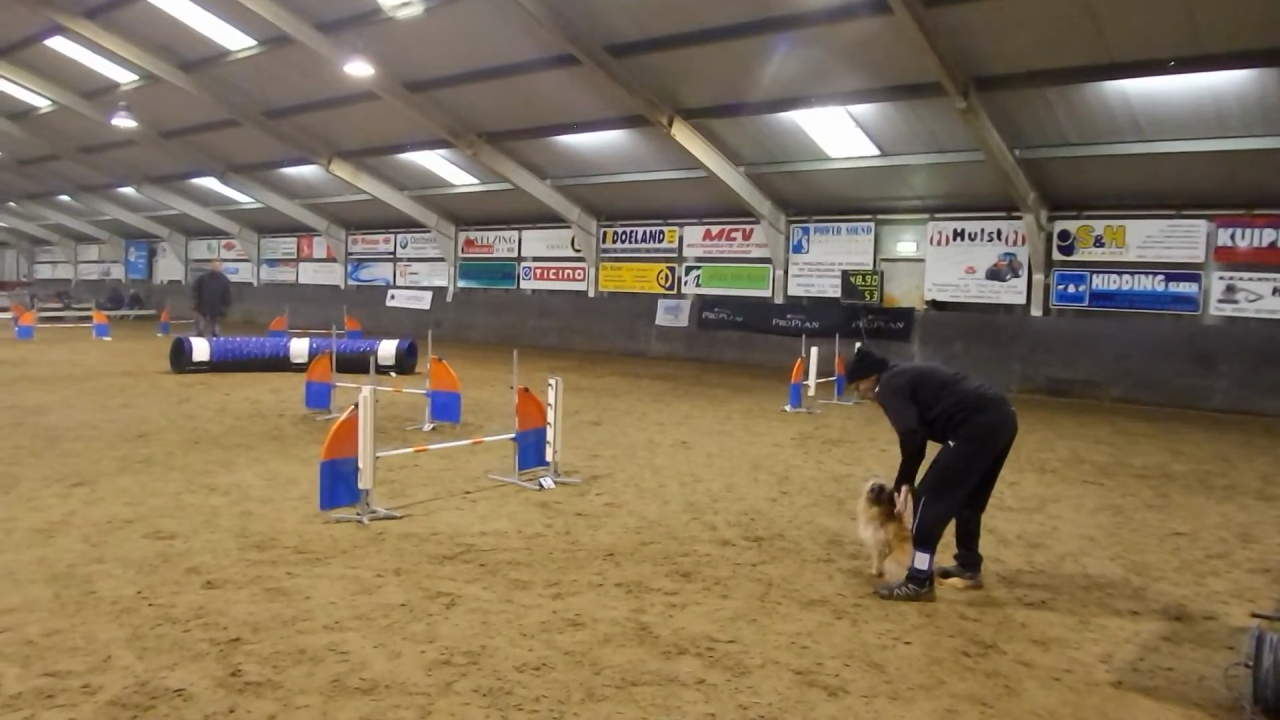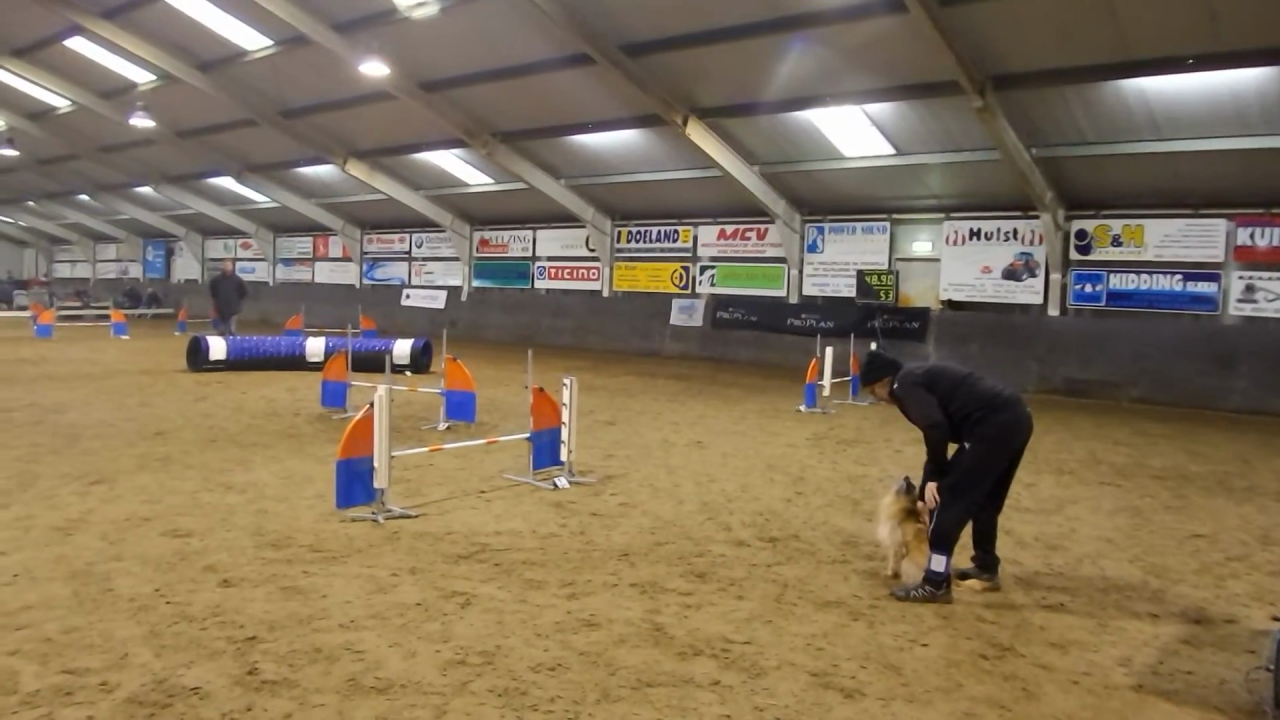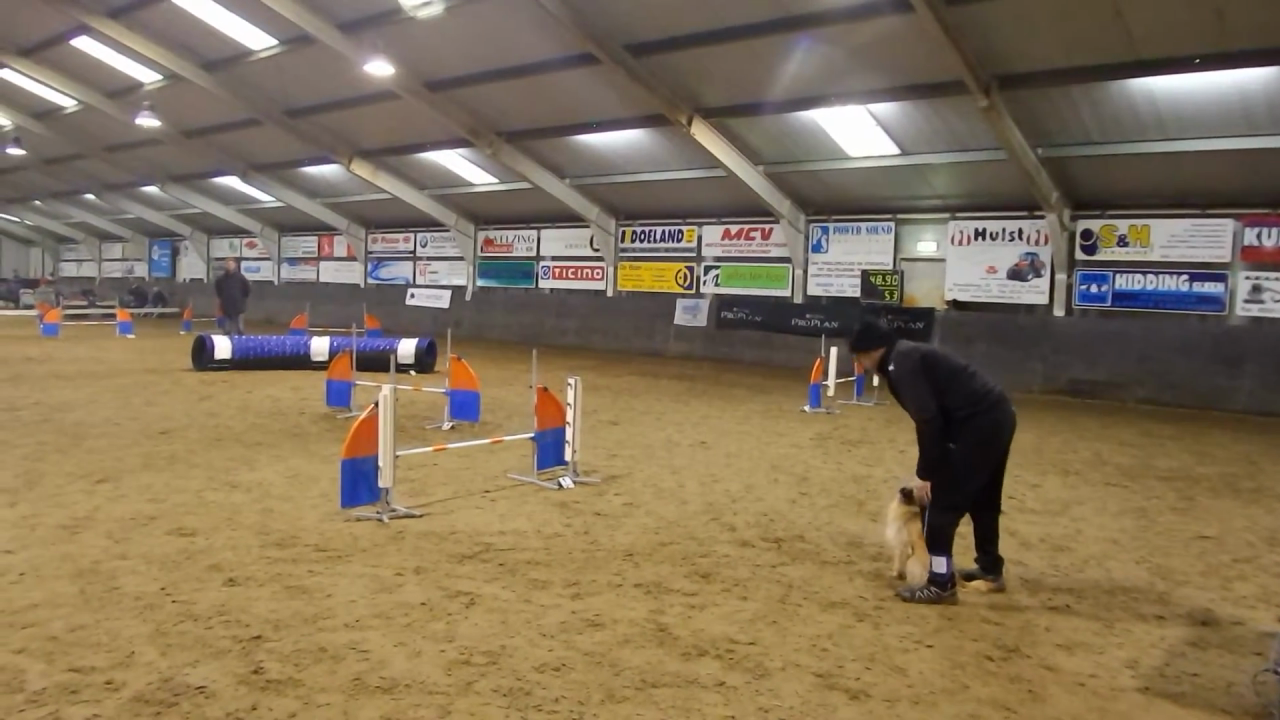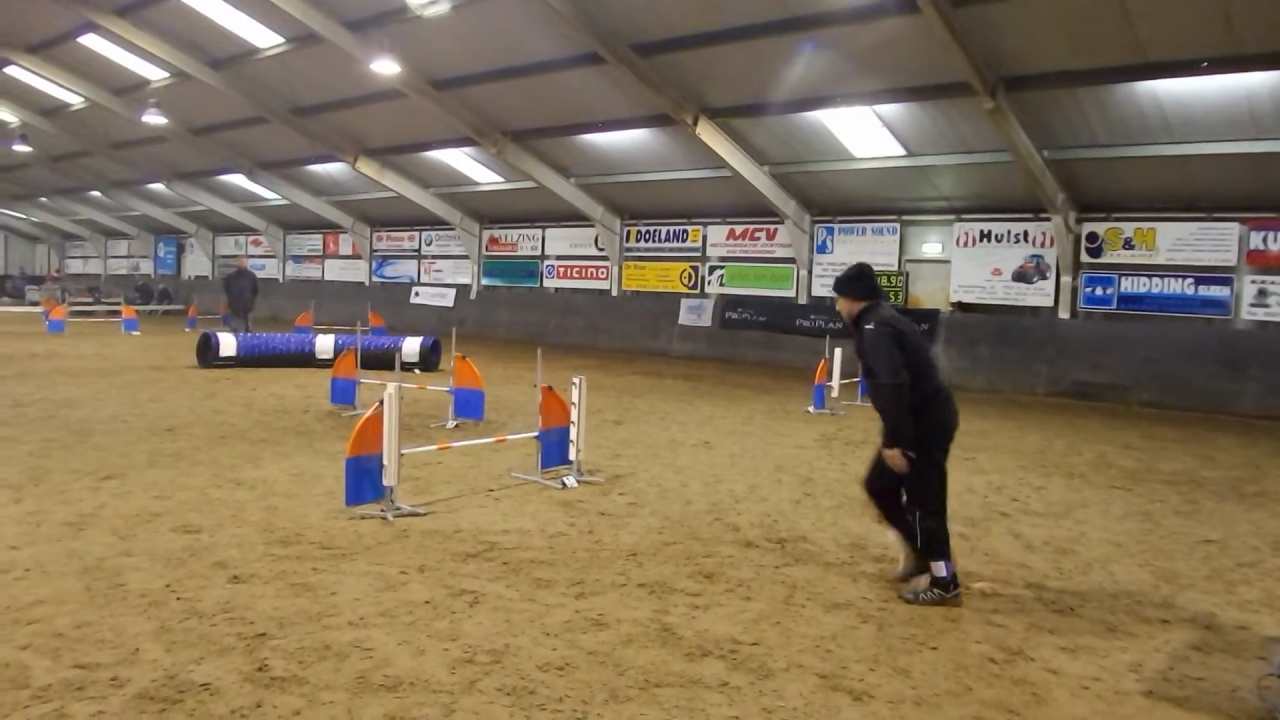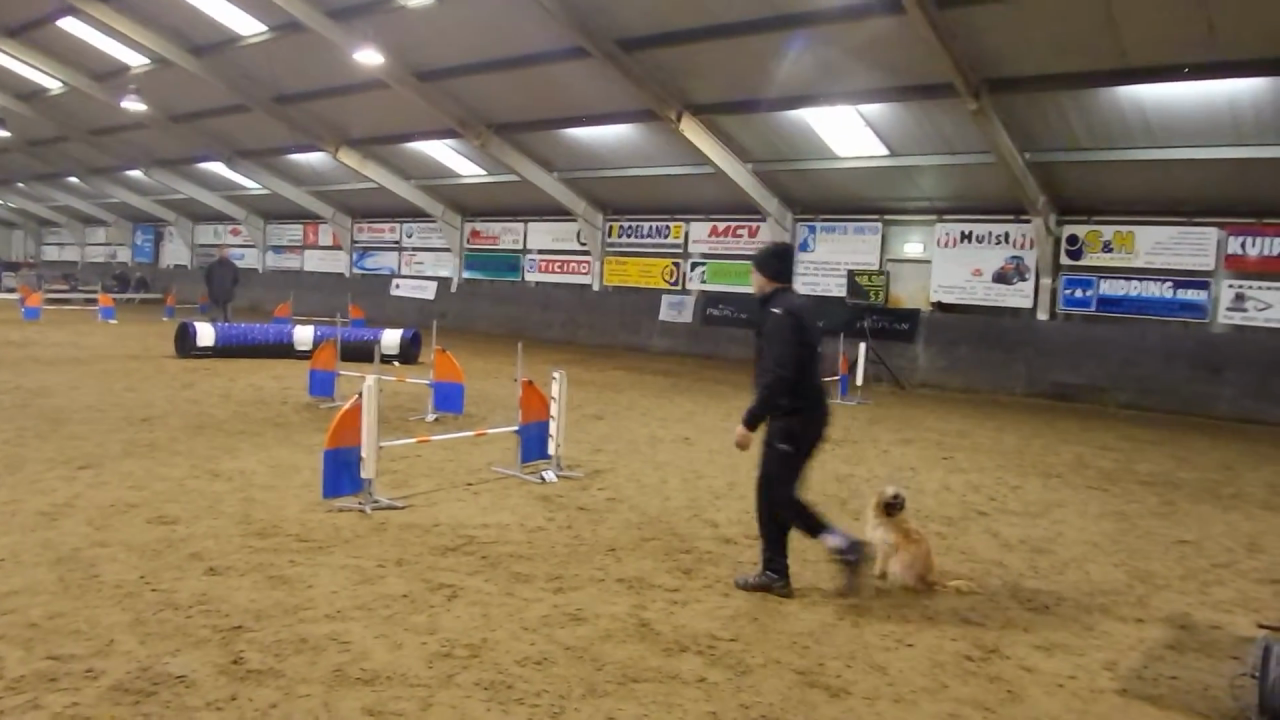
dt=0.4s
person 1, frame 1
left shoulder: (889, 386)
right shoulder: (905, 377)
left elbow: (910, 434)
right elbow: (918, 434)
left wrist: (906, 482)
right wrist: (903, 485)
left hip: (978, 426)
right hip: (1002, 418)
left knee: (932, 497)
right knee: (968, 498)
left ankle: (919, 582)
right ankle: (969, 567)
person 1, frame 2
left shoulder: (905, 384)
right shoulder: (919, 378)
left elbow: (936, 427)
right elbow: (937, 428)
left wrist: (934, 477)
right wrist: (925, 489)
left hip: (994, 426)
right hip: (1016, 418)
left knee: (947, 500)
right knee: (985, 499)
left ankle: (936, 583)
right ankle: (986, 569)
person 1, frame 3
left shoulder: (901, 365)
right shoulder: (909, 357)
left elbow: (928, 420)
right elbow: (934, 415)
left wrist: (925, 473)
right wrist: (930, 469)
left hip: (979, 424)
right hip: (998, 415)
left knee: (939, 500)
right knee: (982, 499)
left ankle: (940, 584)
right ankle: (990, 569)
person 1, frame 4
left shoulder: (875, 328)
right shoulder: (882, 321)
left elbow: (894, 386)
left wrist: (891, 441)
right wrist: (894, 437)
left hip: (924, 421)
right hip: (926, 416)
left knee: (924, 502)
right knee: (879, 485)
left ankle: (944, 585)
right ankle: (919, 552)
person 1, frame 5
left shoulder: (780, 313)
right shoulder: (789, 308)
left elbow: (778, 376)
left wrist: (749, 422)
left hip: (794, 418)
right hip: (795, 415)
left knee: (776, 494)
right knee: (773, 493)
left ankle: (847, 547)
right ankle: (774, 572)
